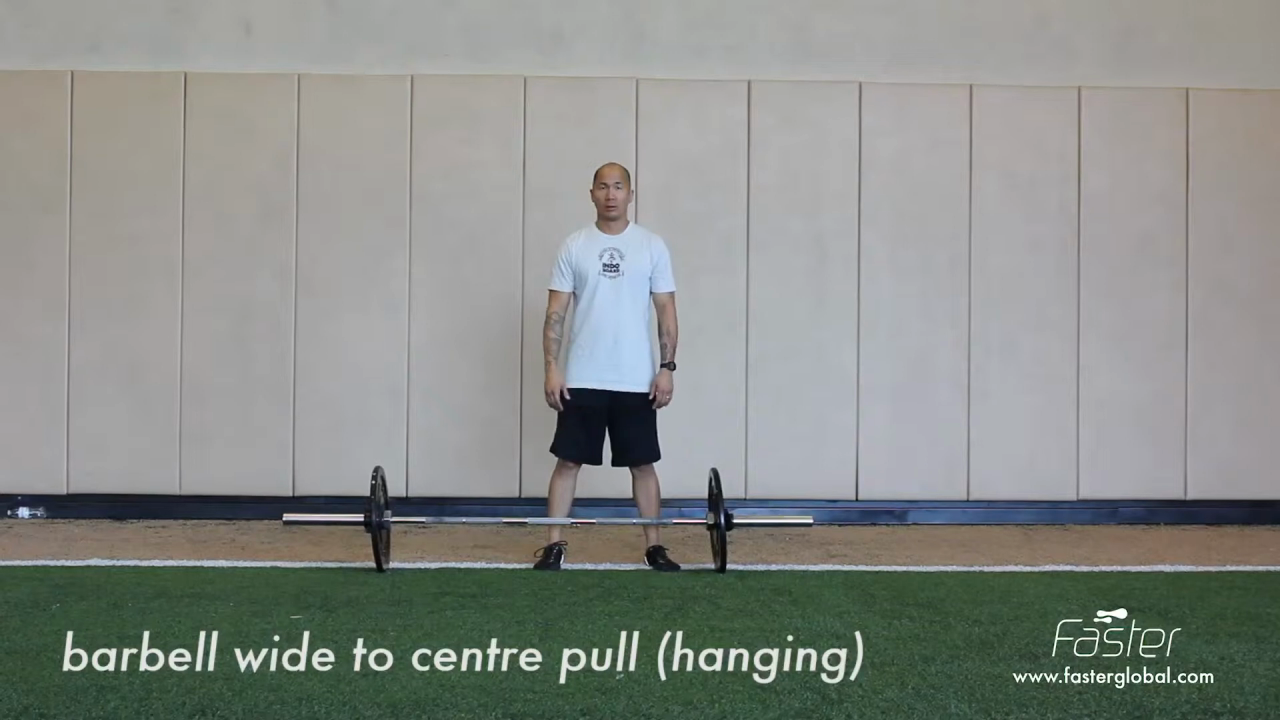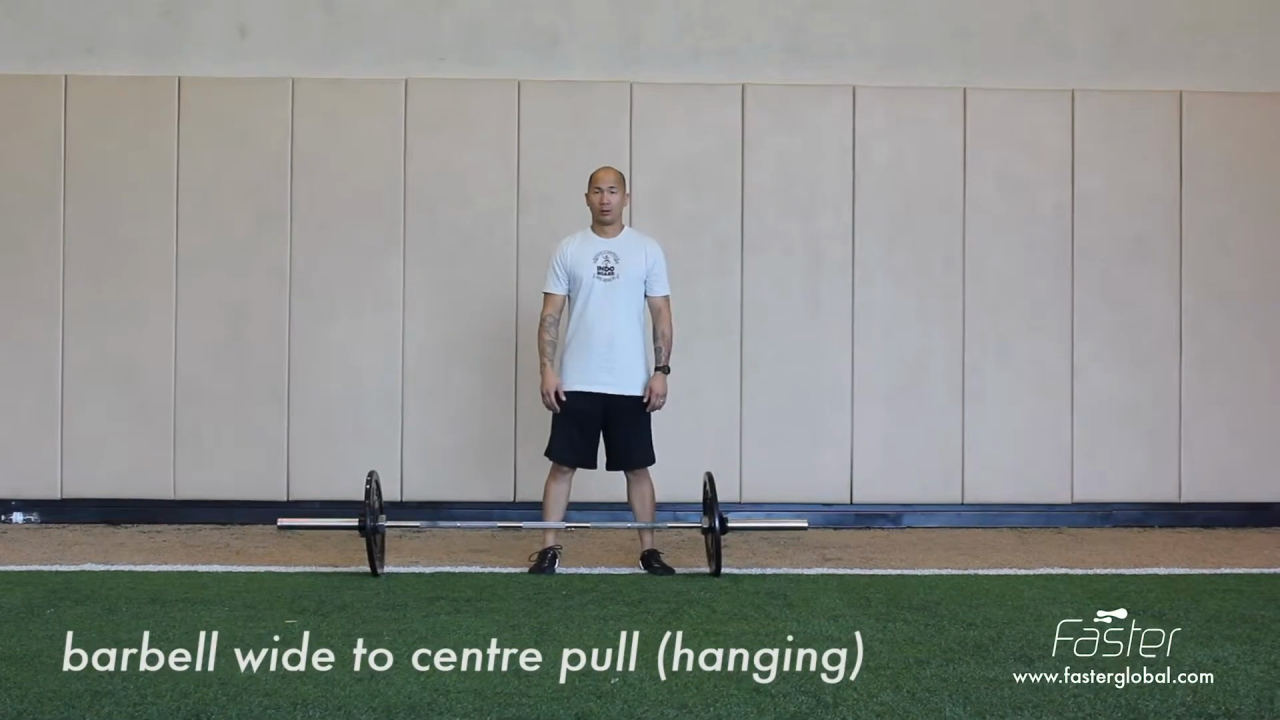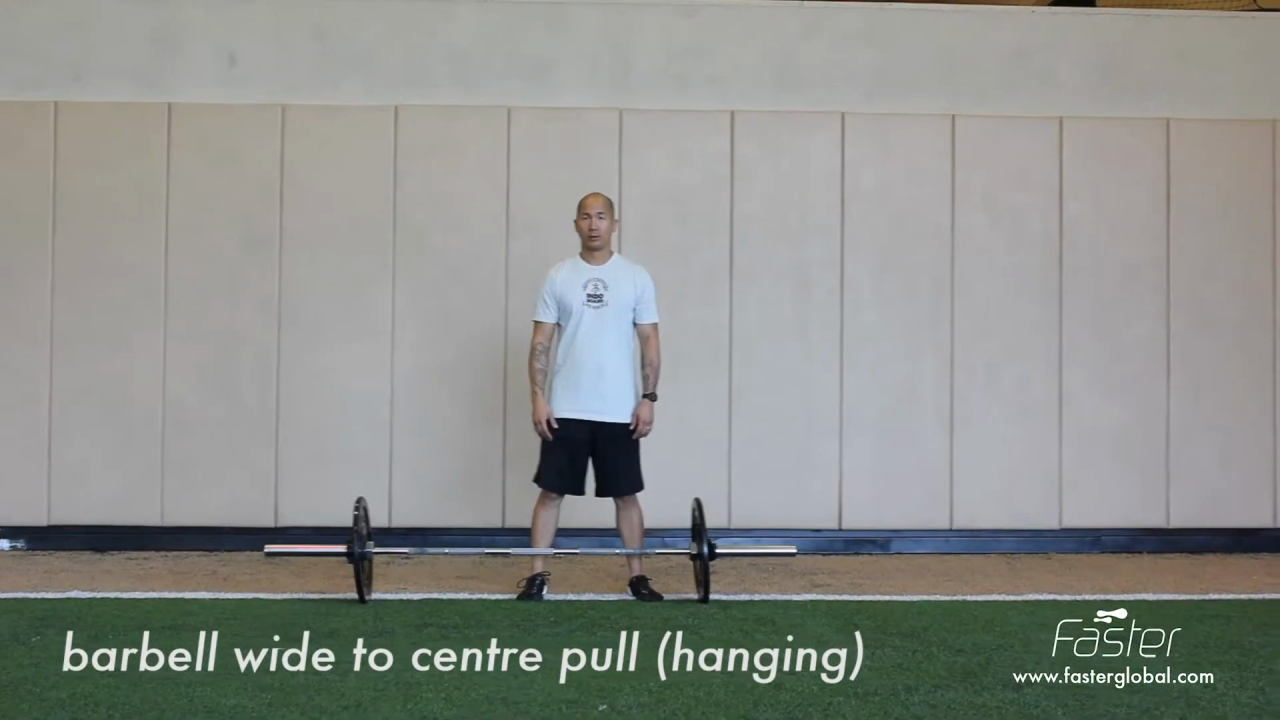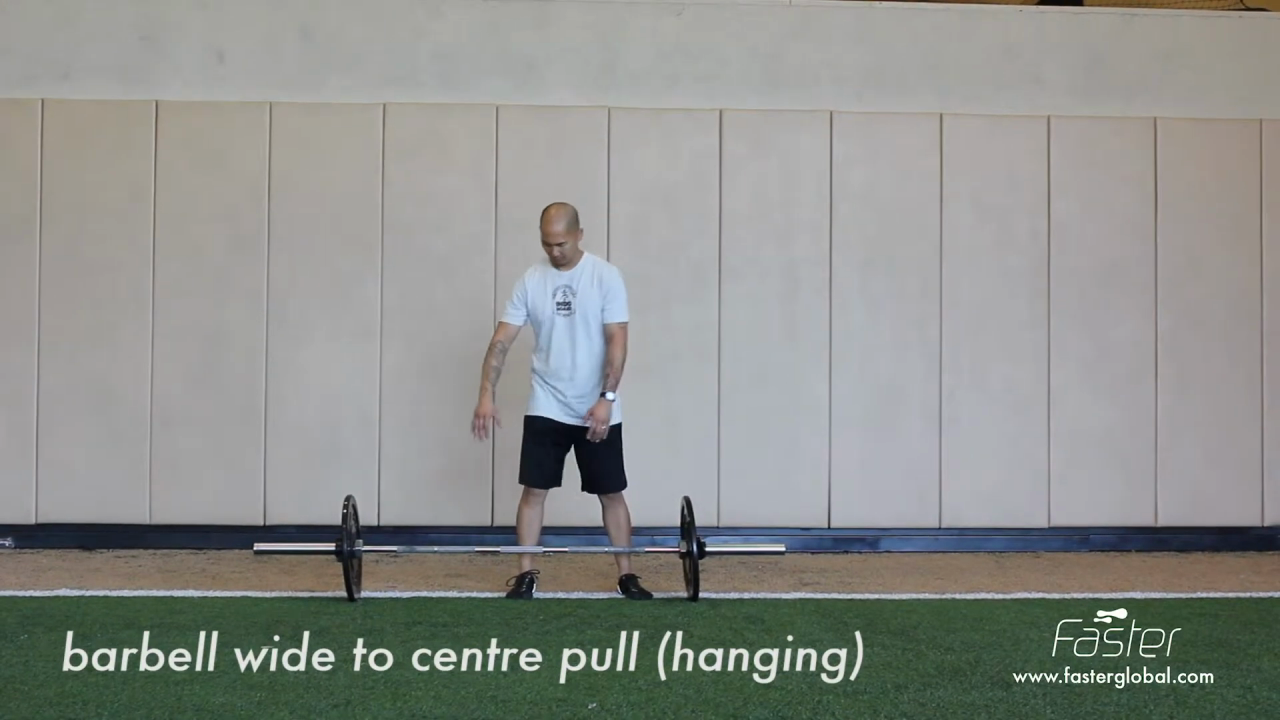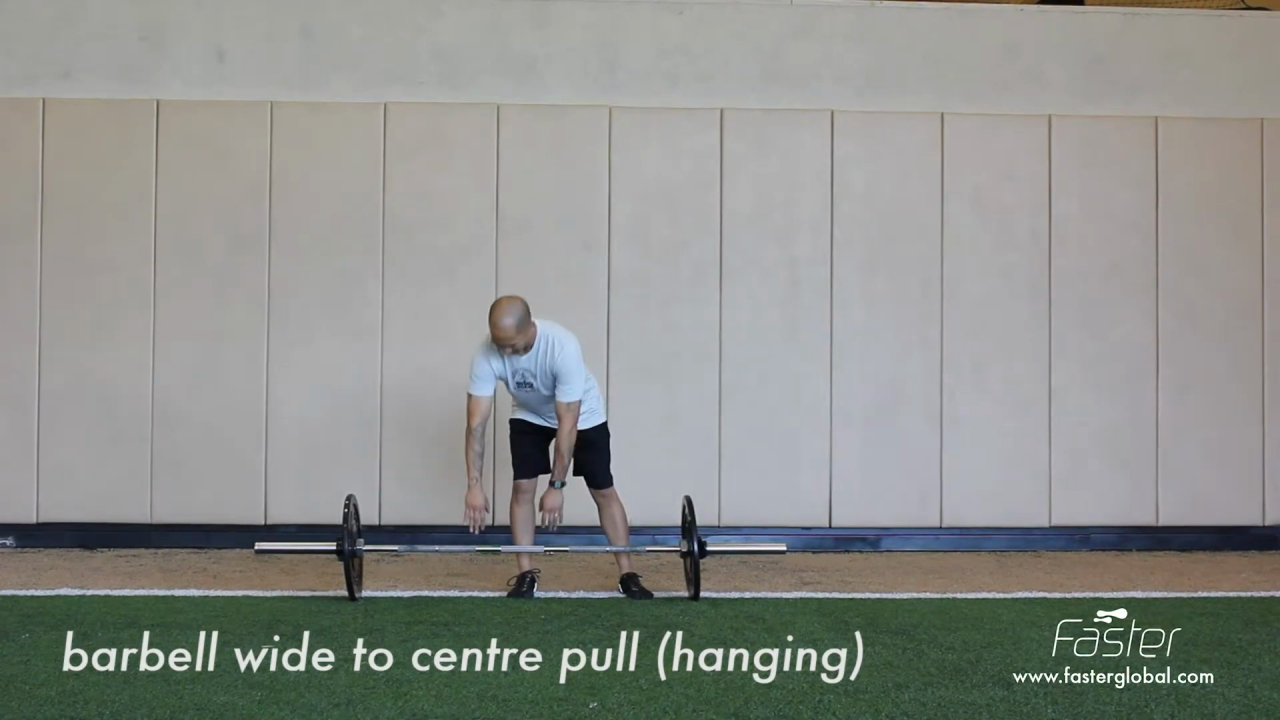
dt=1s
person 1, frame 1
left shoulder: (652, 246)
right shoulder: (573, 246)
left elbow: (666, 311)
right elbow: (556, 311)
left wrist: (666, 368)
right wrist: (552, 368)
left hip: (636, 381)
right hip: (582, 380)
left knee: (642, 463)
right knee: (568, 460)
left ankle: (653, 545)
right ankle: (554, 544)
person 1, frame 2
left shoulder: (647, 249)
right shoulder: (568, 249)
left elbow: (661, 314)
right elbow: (550, 314)
left wrist: (661, 371)
right wrist: (547, 369)
left hip: (630, 384)
right hip: (577, 382)
left knee: (637, 466)
right knee: (562, 464)
left ankle: (648, 549)
right ankle: (549, 548)
person 1, frame 3
left shoulder: (636, 276)
right shoulder: (558, 277)
left elbow: (649, 341)
right elbow: (540, 342)
left wrist: (648, 398)
right wrist: (538, 398)
left hip: (619, 411)
right hip: (566, 409)
left knee: (626, 493)
right knee: (551, 491)
left ankle: (637, 576)
right ankle: (537, 574)
person 1, frame 4
left shoulder: (605, 276)
right shoulder: (530, 280)
left elbow: (617, 341)
right elbow: (501, 340)
left wrist: (606, 398)
right wrist: (486, 394)
left hip: (596, 410)
right hip: (546, 408)
left knee: (611, 492)
right knee: (534, 490)
left ankle: (626, 574)
right ankle: (526, 573)
person 1, frame 5
left shoulder: (562, 346)
right shoulder: (487, 354)
left elbow: (568, 422)
right elbow: (476, 422)
left wrist: (557, 486)
right wrist: (474, 485)
left hip: (583, 415)
right hip: (529, 415)
left knee: (603, 490)
right knee: (523, 486)
left ankle: (627, 574)
right ankle: (526, 574)
